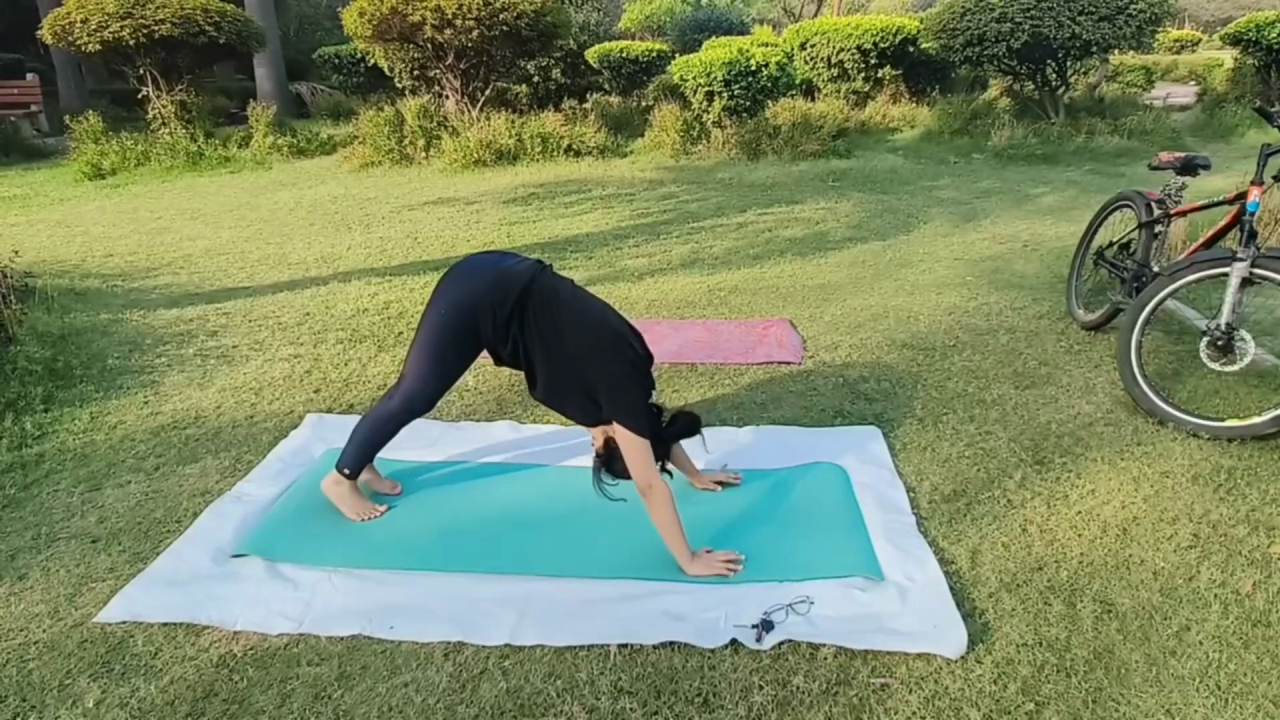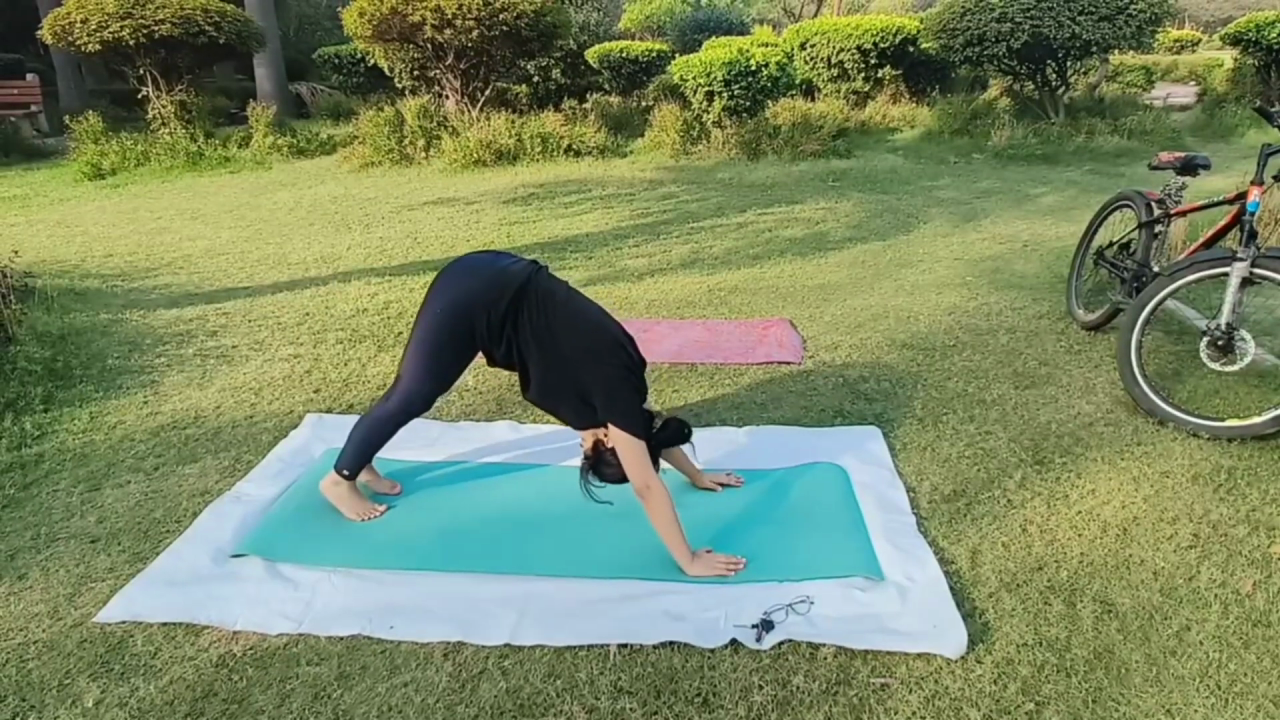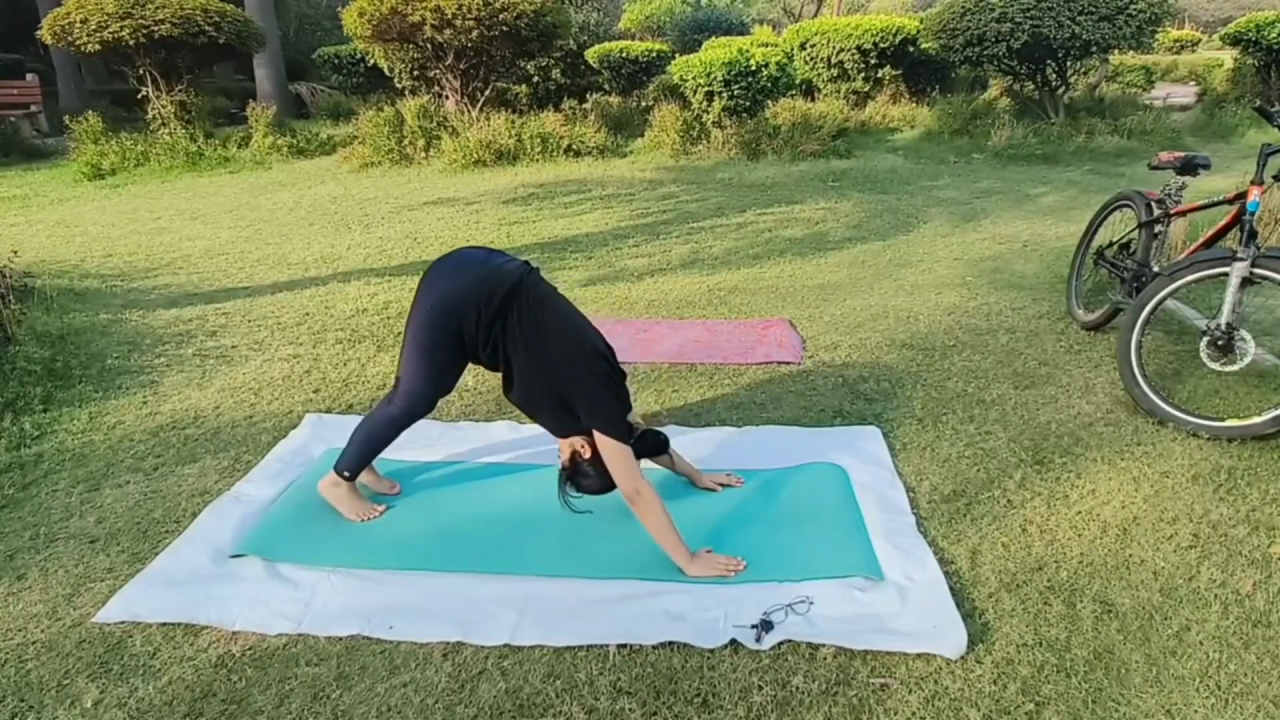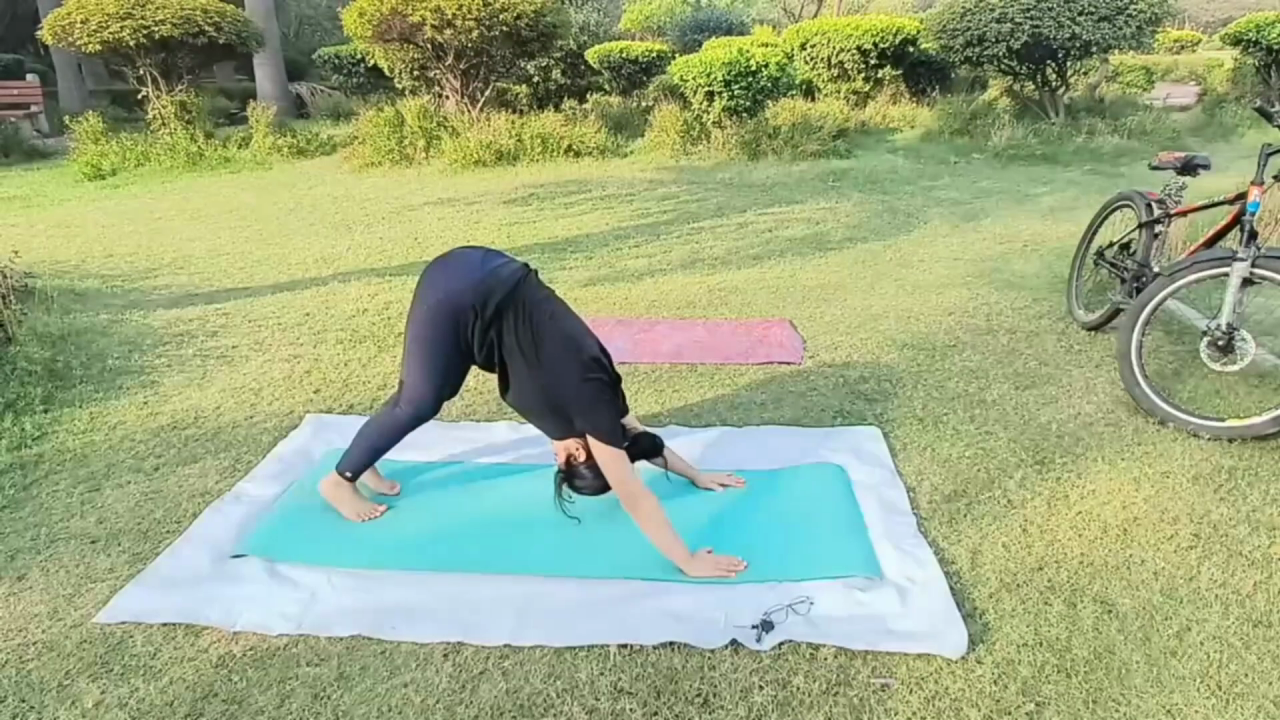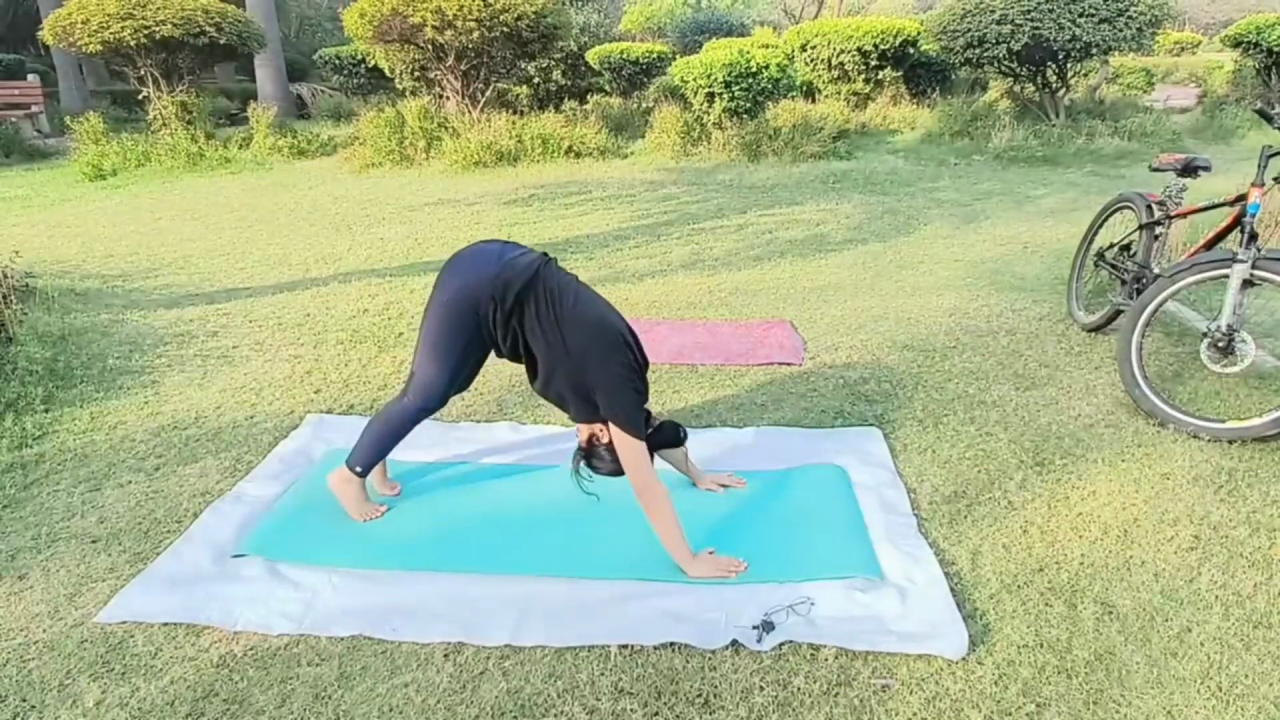
dt=0.3s
person 1, frame 1
left shoulder: (628, 373)
right shoulder: (621, 389)
left elbow: (659, 428)
right elbow: (650, 485)
left wrist: (697, 476)
right wrist: (690, 561)
left hip: (500, 284)
right hip: (480, 296)
left knee: (422, 388)
right knee: (415, 395)
left ankle: (363, 466)
right ankle: (341, 479)
person 1, frame 2
left shoulder: (621, 378)
right shoulder: (614, 392)
left elbow: (651, 431)
right elbow: (647, 487)
left wrist: (697, 476)
right wrist: (690, 561)
left hip: (495, 282)
right hip: (474, 296)
left knee: (421, 390)
right knee: (412, 395)
left ankle: (362, 466)
right ankle: (340, 479)
person 1, frame 3
left shoulder: (600, 389)
right shoulder: (596, 401)
left elbow: (639, 435)
right elbow: (637, 493)
left wrist: (696, 475)
right wrist: (689, 562)
left hip: (482, 284)
right hip: (462, 295)
left knee: (420, 394)
right knee: (413, 399)
left ankle: (362, 466)
right ankle: (339, 481)
person 1, frame 4
left shoulder: (595, 392)
right shoulder: (590, 404)
left elbow: (636, 436)
right elbow: (633, 496)
left wrist: (697, 476)
right wrist: (689, 562)
left hip: (482, 281)
right hip: (458, 295)
left knee: (425, 398)
right knee: (419, 403)
left ankle: (363, 464)
right ankle: (340, 481)
person 1, frame 5
left shoulder: (620, 375)
right shoulder: (615, 388)
left elbow: (655, 428)
right elbow: (646, 487)
left wrist: (697, 476)
right wrist: (690, 563)
left hip: (506, 276)
right hip: (483, 285)
left knee: (434, 388)
right knee: (426, 395)
left ankle: (375, 460)
right ankle: (350, 475)
